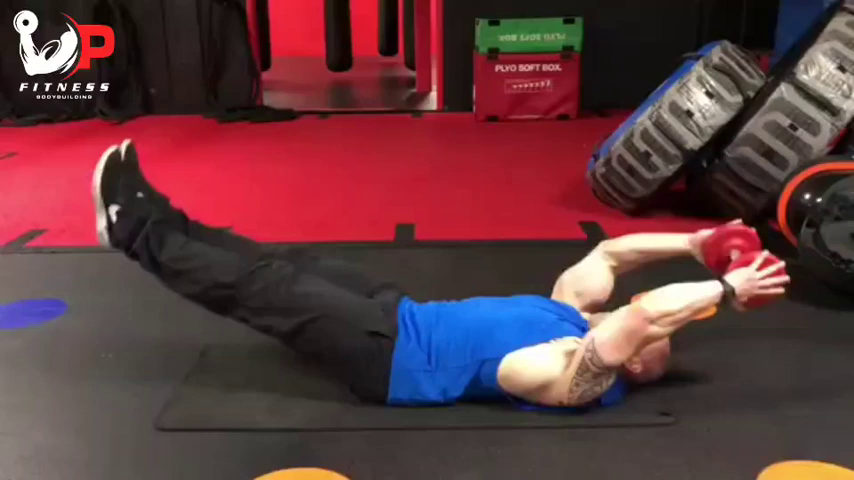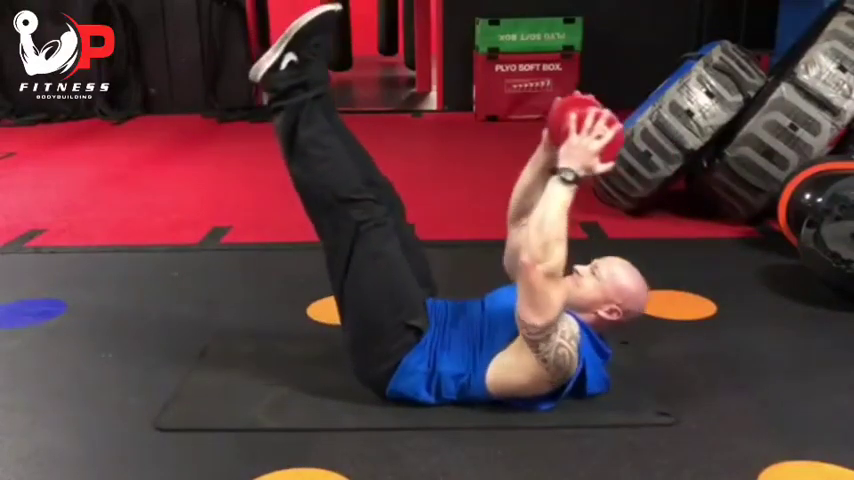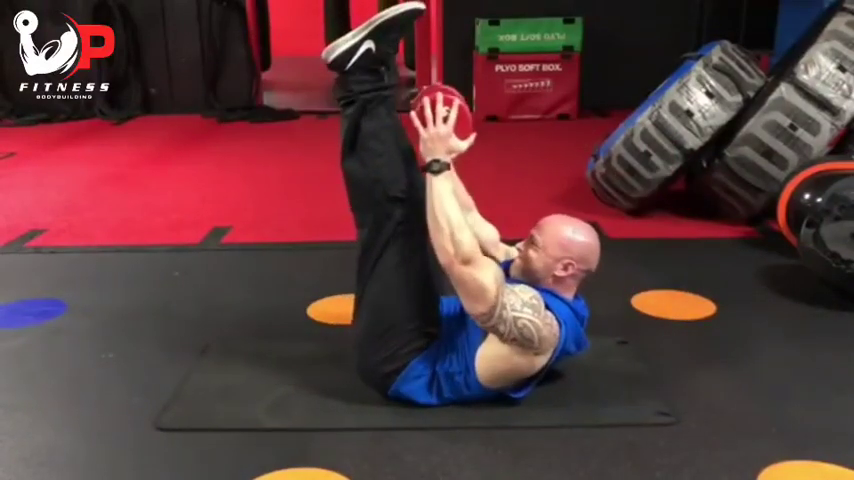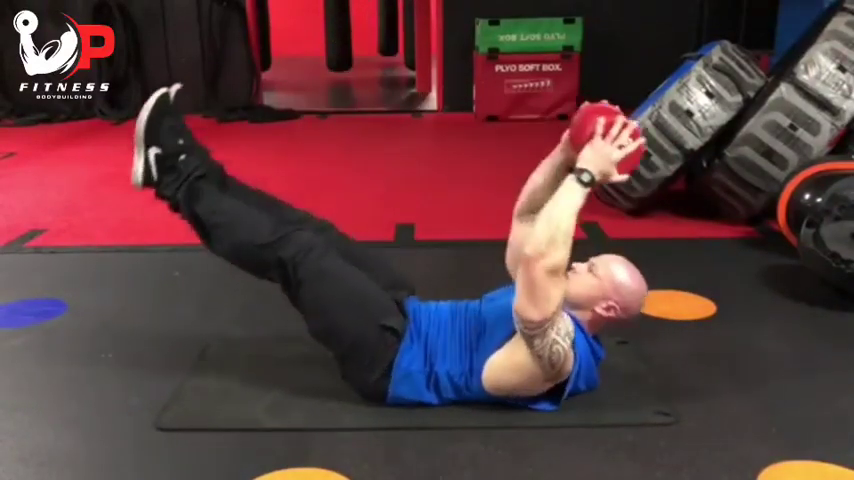
dt=1s
person 1, frame 1
left shoulder: (585, 378)
right shoulder: (574, 317)
left elbow: (644, 315)
right elbow: (608, 253)
left wrist: (724, 286)
right wrist: (691, 243)
left hip: (392, 359)
right hip: (403, 317)
left knee: (272, 289)
right knee: (292, 266)
left ankle: (141, 231)
right ankle: (152, 222)
person 1, frame 2
left shoulder: (560, 350)
right shoulder: (560, 312)
left elbow: (540, 265)
right elbow: (520, 219)
left wrist: (567, 173)
right wrist: (551, 149)
left hip: (401, 361)
right hip: (423, 330)
left knee: (360, 215)
right knee: (377, 204)
left ankle: (296, 93)
right ankle: (302, 89)
person 1, frame 3
left shoulder: (537, 324)
right shoulder: (533, 280)
left elbow: (459, 258)
right elbow: (472, 224)
left wrist: (437, 164)
right wrist: (443, 155)
left hip: (401, 362)
left knee: (397, 213)
right knee: (408, 206)
left ankle: (367, 85)
right ankle: (367, 76)
person 1, frame 4
left shoulder: (557, 353)
right shoulder: (550, 310)
left elbow: (542, 260)
right elbow: (527, 219)
left wrist: (584, 176)
right wrist: (567, 154)
left hip: (392, 358)
right hip: (408, 319)
left knee: (297, 254)
right knee: (314, 236)
left ankle: (181, 183)
right ankle: (186, 174)
